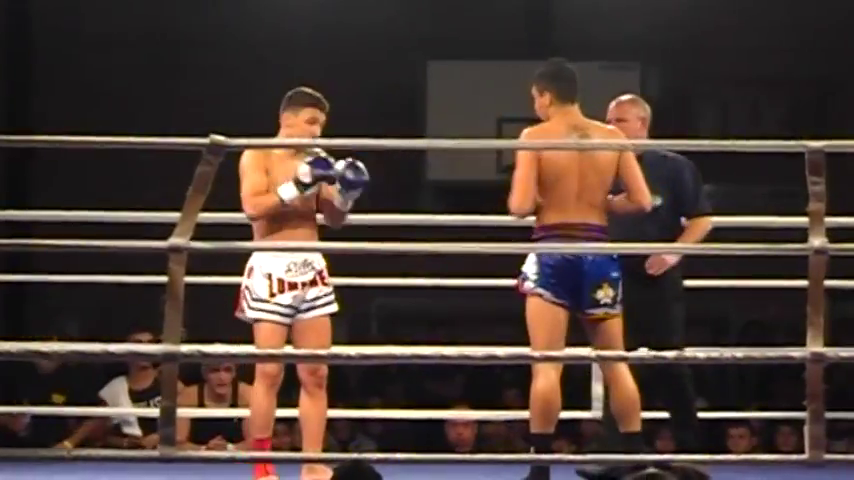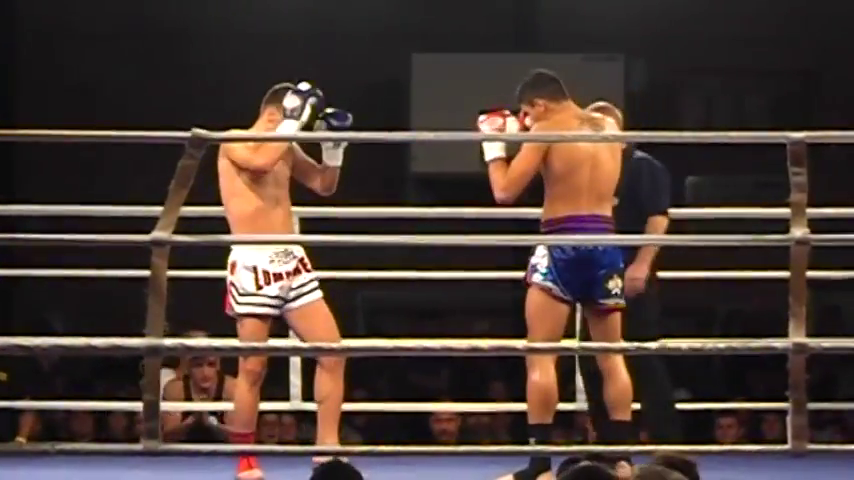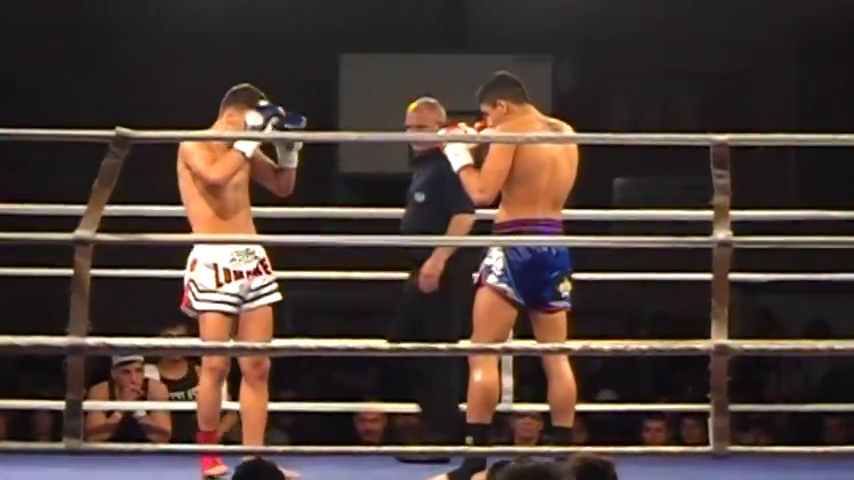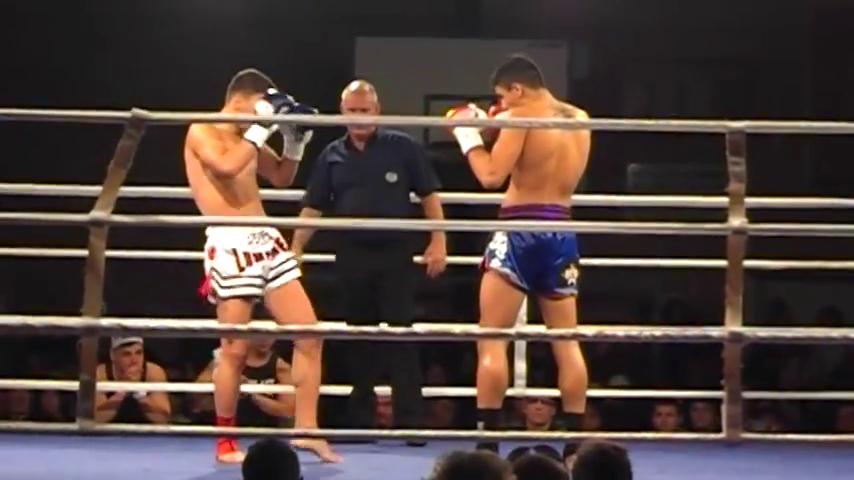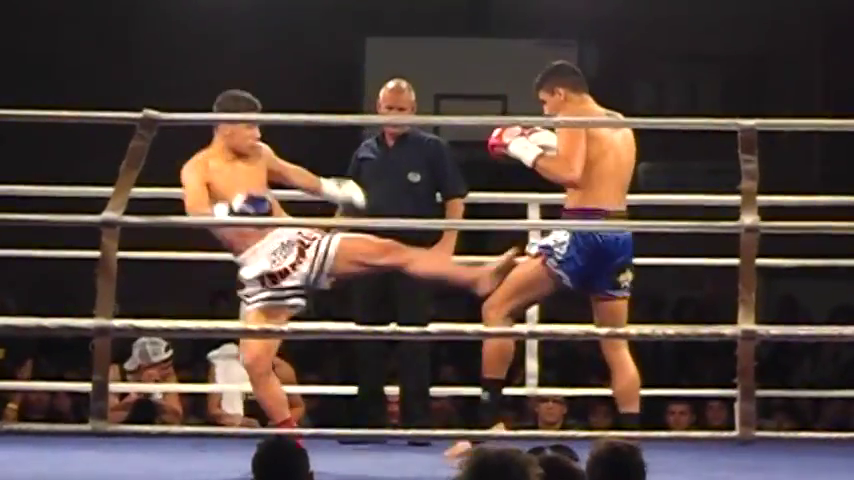
dt=1s
person 1, frame 1
left shoulder: (536, 136)
right shoulder: (611, 137)
left elbow: (520, 207)
right elbow: (641, 201)
left wrist: (536, 206)
left hip: (552, 256)
right hip: (597, 254)
left knee: (547, 366)
right knee: (615, 364)
person 1, frame 2
left shoulder: (548, 129)
right shoulder: (609, 126)
left elbow: (505, 191)
left wrist: (491, 140)
right wrist: (519, 132)
left hip: (562, 245)
right hip: (604, 244)
left knee: (541, 356)
right knee: (611, 356)
person 1, frame 3
left shoulder: (511, 129)
right shoulder: (564, 133)
left elbow: (483, 192)
left wrist: (457, 148)
right wrist: (484, 140)
left hip: (515, 247)
right hip: (553, 247)
left knee: (483, 356)
right knee: (556, 357)
person 1, frame 4
left shoulder: (522, 116)
right shoulder: (579, 120)
left elbow: (492, 175)
left wrist: (468, 133)
left hip: (521, 232)
right hip: (561, 232)
left knee: (491, 341)
right knee: (567, 343)
left ankle: (487, 444)
person 1, frame 5
left shoulder: (573, 121)
right shoulder: (622, 127)
left elbow: (571, 173)
left wrist: (524, 149)
right wrist: (545, 143)
left hip: (580, 233)
right hip: (617, 237)
left knee: (497, 308)
right knee: (615, 347)
left ankle: (490, 420)
person 2, frame 1
left shoulder: (313, 160)
right shoulder: (256, 157)
left elbow: (334, 220)
right elbow: (254, 209)
left wrist: (346, 193)
right wrist: (298, 183)
left hip: (311, 270)
right hip: (271, 271)
left knee: (315, 376)
right knee: (269, 373)
person 2, frame 2
left shoulder: (287, 151)
right shoulder: (235, 143)
left elbow: (326, 185)
right elbow: (260, 163)
left wrist: (332, 143)
right wrist: (292, 122)
left hip: (292, 261)
right hip: (253, 264)
left knee: (332, 355)
right knee: (253, 367)
left ankle: (327, 446)
person 2, frame 3
left shoulder: (243, 149)
right shoulder: (193, 146)
left elbow: (282, 186)
right elbow: (215, 176)
left wrist: (288, 146)
right wrist: (252, 139)
left hip: (252, 260)
right hip: (212, 262)
left knee: (257, 367)
right knee: (215, 364)
person 2, frame 4
left shoulder: (248, 136)
right shoulder: (201, 132)
left elbow: (282, 176)
right elbow: (226, 166)
left wrist: (294, 139)
right wrist: (262, 126)
left hip: (267, 242)
right hip: (230, 247)
left knee: (309, 336)
right knee: (235, 349)
left ankle: (305, 427)
right ankle: (226, 442)
person 2, frame 5
left shoulder: (258, 152)
right shoulder: (197, 168)
left elbow: (297, 177)
right elbow: (197, 215)
left wrist: (332, 188)
right wrist: (232, 209)
left hip: (299, 243)
right hip: (260, 268)
left knee: (386, 251)
right knee: (255, 359)
left ankle: (481, 278)
person 3, frame 1
left shoulder: (674, 167)
left elbow: (702, 220)
left wrist: (673, 252)
left hip: (660, 283)
right hip: (617, 283)
left knee: (671, 367)
left ankle: (689, 451)
person 3, frame 2
left shoulder: (643, 167)
left elbow: (658, 218)
left wrist: (641, 266)
left hip: (633, 277)
left knee: (645, 361)
right knee: (593, 360)
left ankle: (667, 440)
person 3, frame 3
left shoulder: (450, 164)
right shoulder: (423, 166)
left elbow: (465, 216)
left wrist: (438, 259)
left hip: (444, 272)
right hip: (421, 272)
left knee: (440, 353)
right knee: (401, 345)
left ankle: (444, 437)
right ankle: (435, 424)
person 3, frame 4
left shoulder: (403, 147)
right shoulder: (332, 155)
left elbow: (429, 194)
right elbow: (313, 209)
left wrist: (439, 239)
right wrist: (295, 251)
left hip: (395, 252)
right hip: (352, 255)
right knee: (359, 337)
left ankle: (410, 421)
right ankle: (360, 420)
person 3, frame 5
left shoulder: (432, 148)
right shoulder: (365, 151)
left elbow: (454, 198)
left wrist: (447, 241)
left knee: (413, 336)
right knee: (368, 336)
left ankle: (416, 421)
right ankle: (369, 419)
